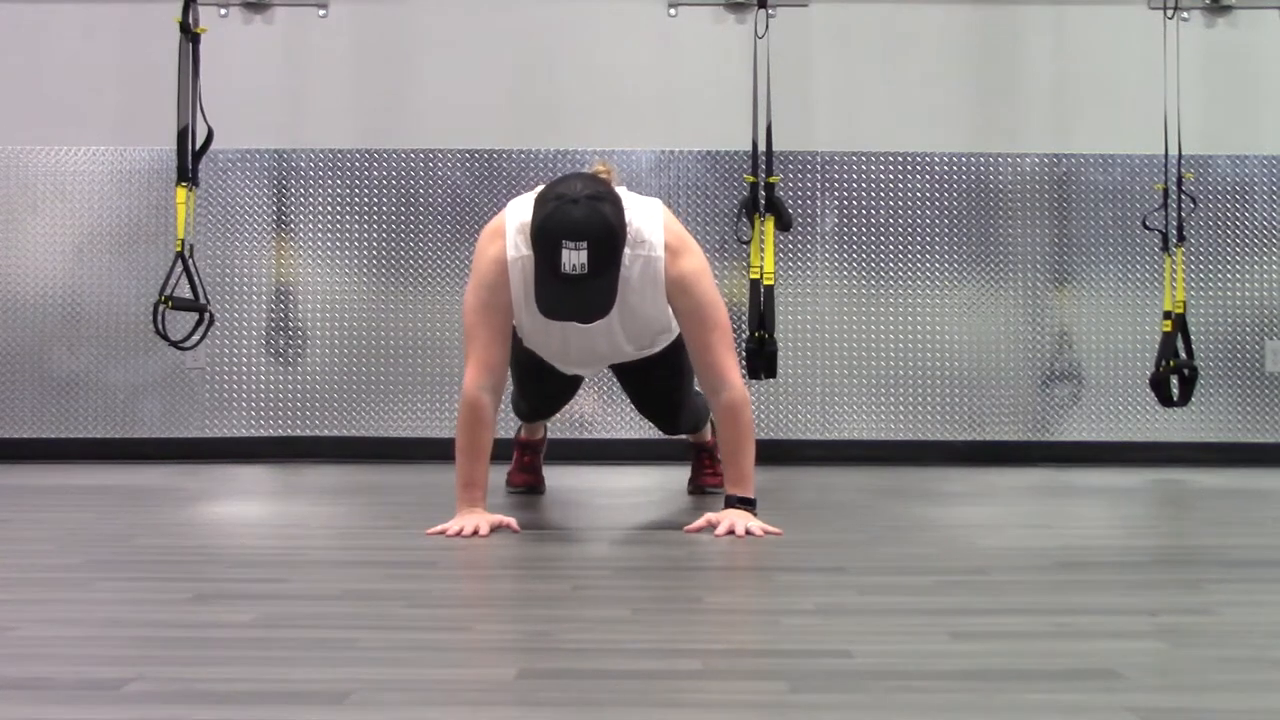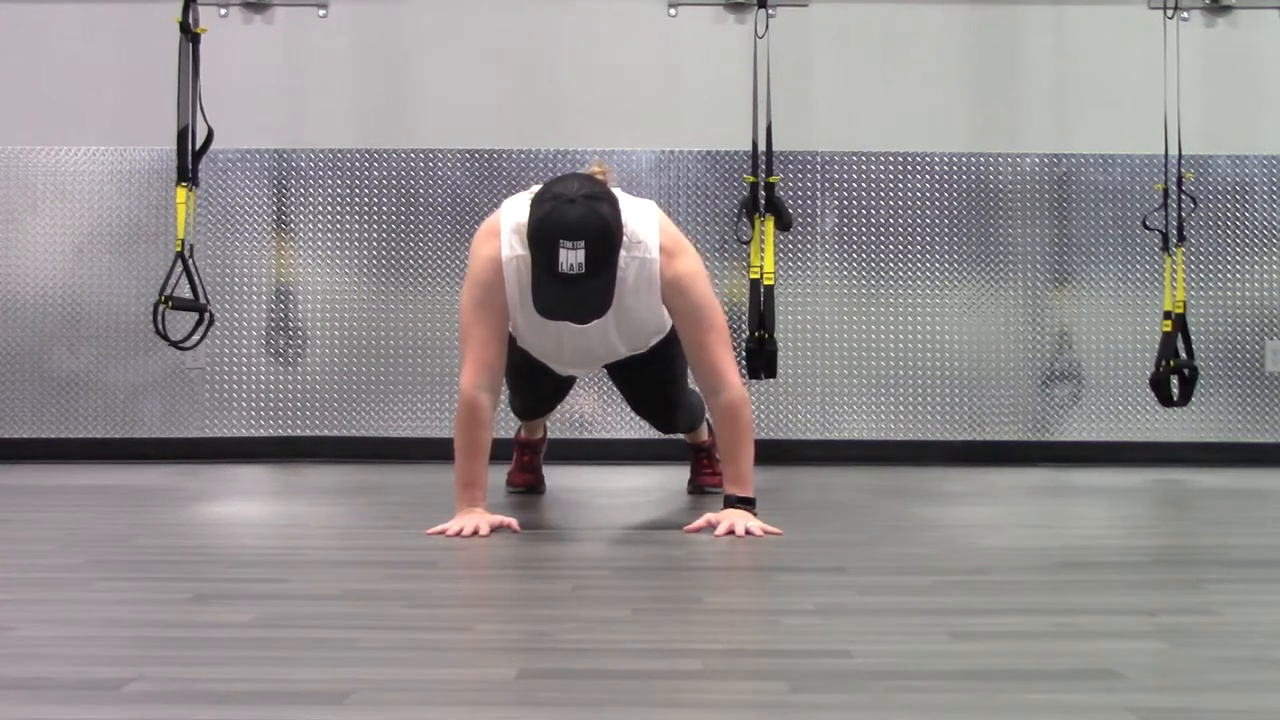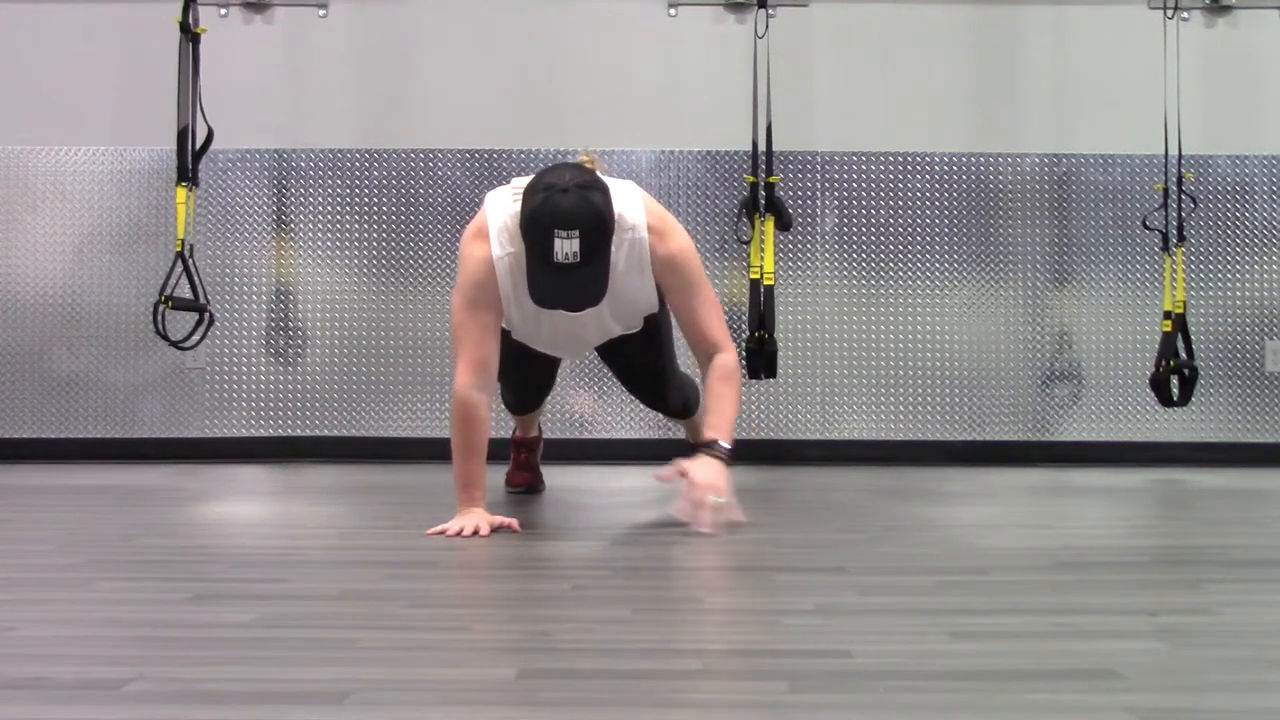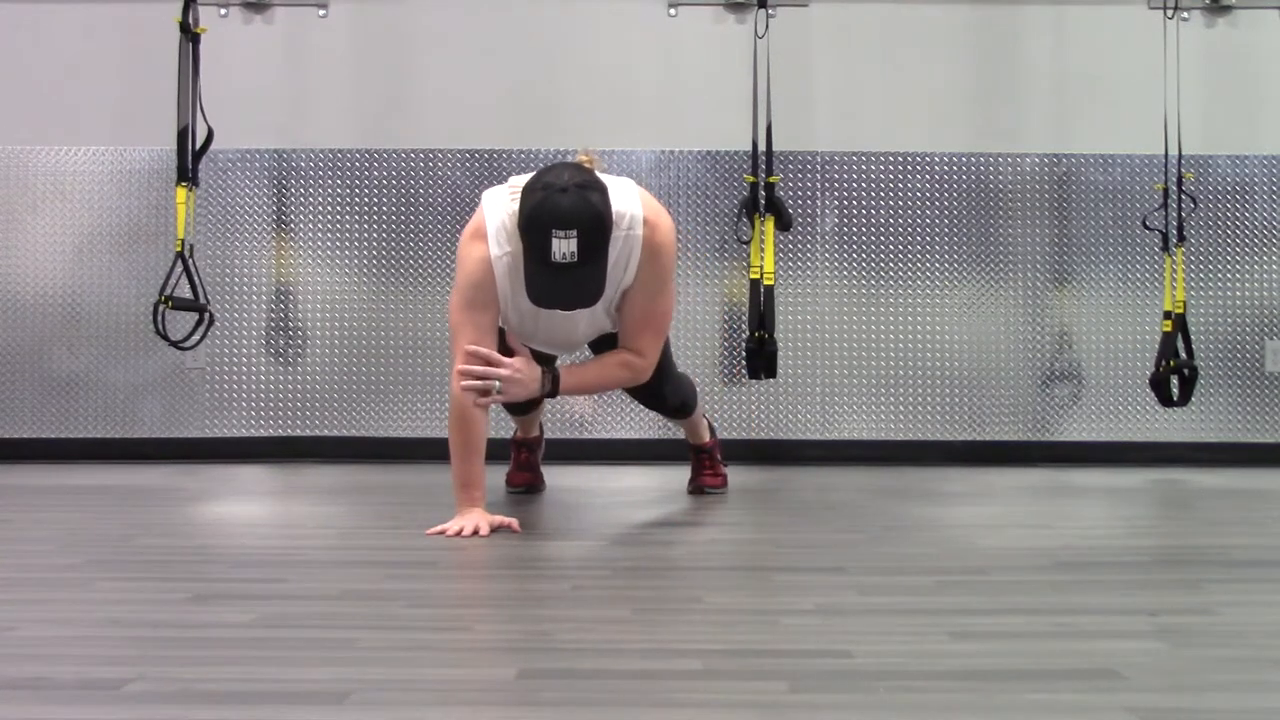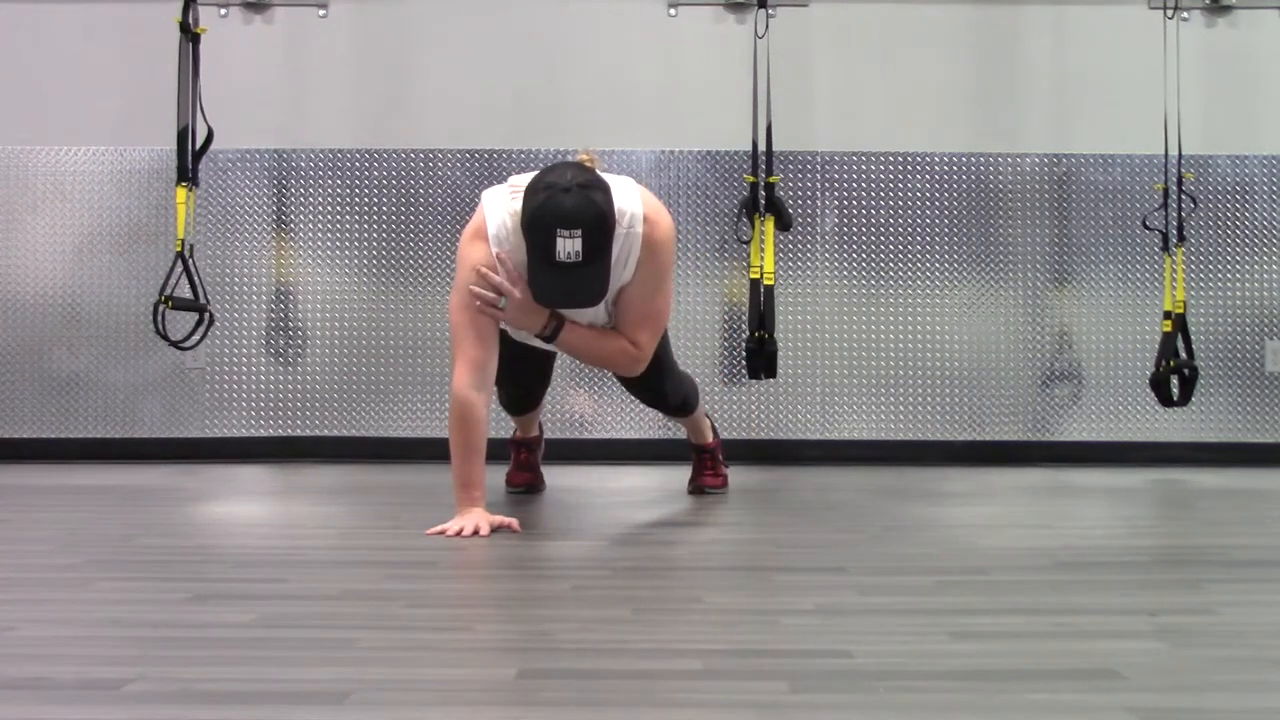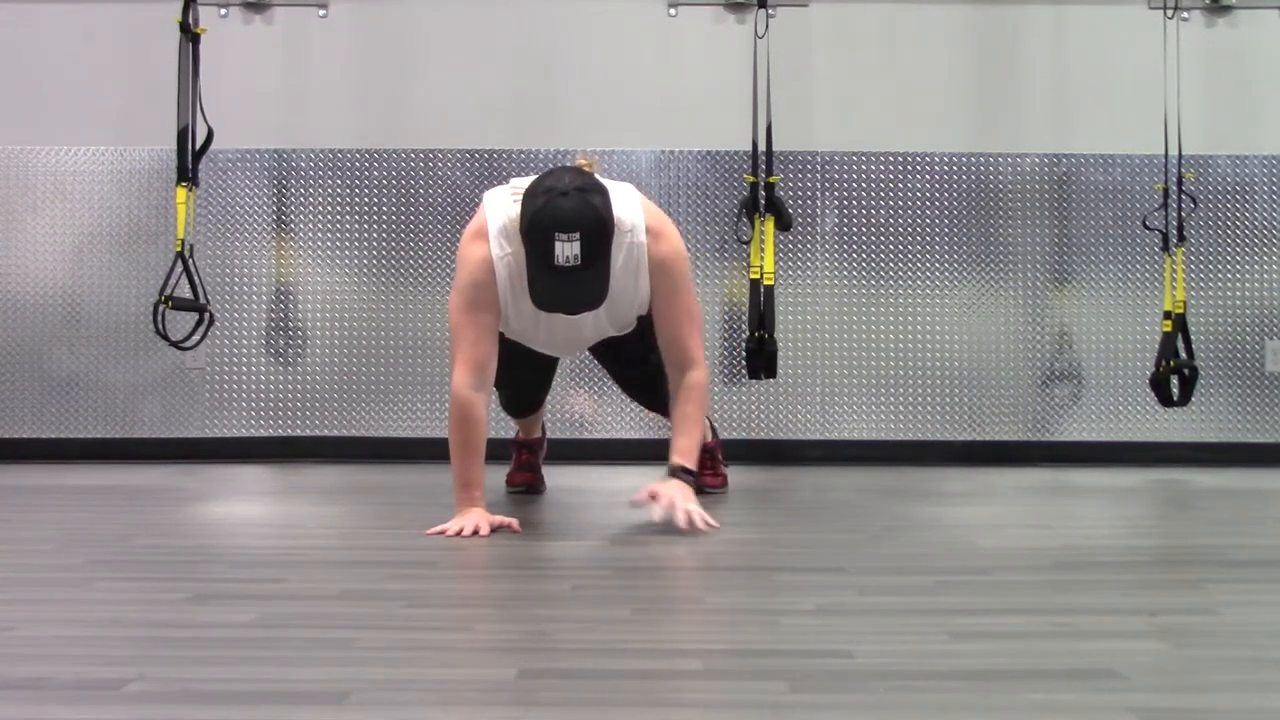
dt=0.4s
person 1, frame 1
left shoulder: (669, 248)
right shoulder: (503, 244)
left elbow: (726, 384)
right elbow: (480, 385)
left wrist: (740, 502)
right wrist: (470, 506)
left ankle: (705, 439)
right ankle: (529, 440)
person 1, frame 2
left shoulder: (664, 250)
right shoulder: (497, 245)
left elbow: (725, 385)
right elbow: (477, 385)
left wrist: (739, 502)
right wrist: (471, 505)
right knee: (529, 397)
left ankle: (703, 440)
right ankle: (530, 439)
person 1, frame 3
left shoulder: (653, 232)
right shoulder: (487, 240)
left elbow: (720, 353)
right elbow: (471, 382)
left wrist: (714, 451)
right wrist: (471, 505)
right knee: (521, 387)
left ankle: (699, 438)
right ankle: (526, 439)
person 1, frame 4
left shoulder: (649, 227)
right shoulder: (485, 239)
left elbow: (638, 360)
right elbow: (468, 378)
left wrist: (545, 381)
right wrist: (470, 505)
left knee: (657, 385)
right knee: (515, 386)
left ankle: (703, 439)
right ankle: (527, 440)
person 1, frame 5
left shoulder: (649, 225)
right shoulder: (486, 236)
left elbow: (633, 354)
right elbow: (470, 380)
left wrist: (544, 323)
right wrist: (470, 505)
left knee: (657, 382)
right knee: (516, 386)
left ankle: (705, 439)
right ankle: (526, 440)
person 1, frame 6
left shoulder: (653, 236)
right shoulder: (486, 240)
left elbow: (689, 368)
right elbow: (469, 382)
left wrist: (680, 475)
right wrist: (470, 505)
left knee: (655, 388)
right knee: (517, 390)
left ankle: (705, 441)
right ankle: (529, 441)
